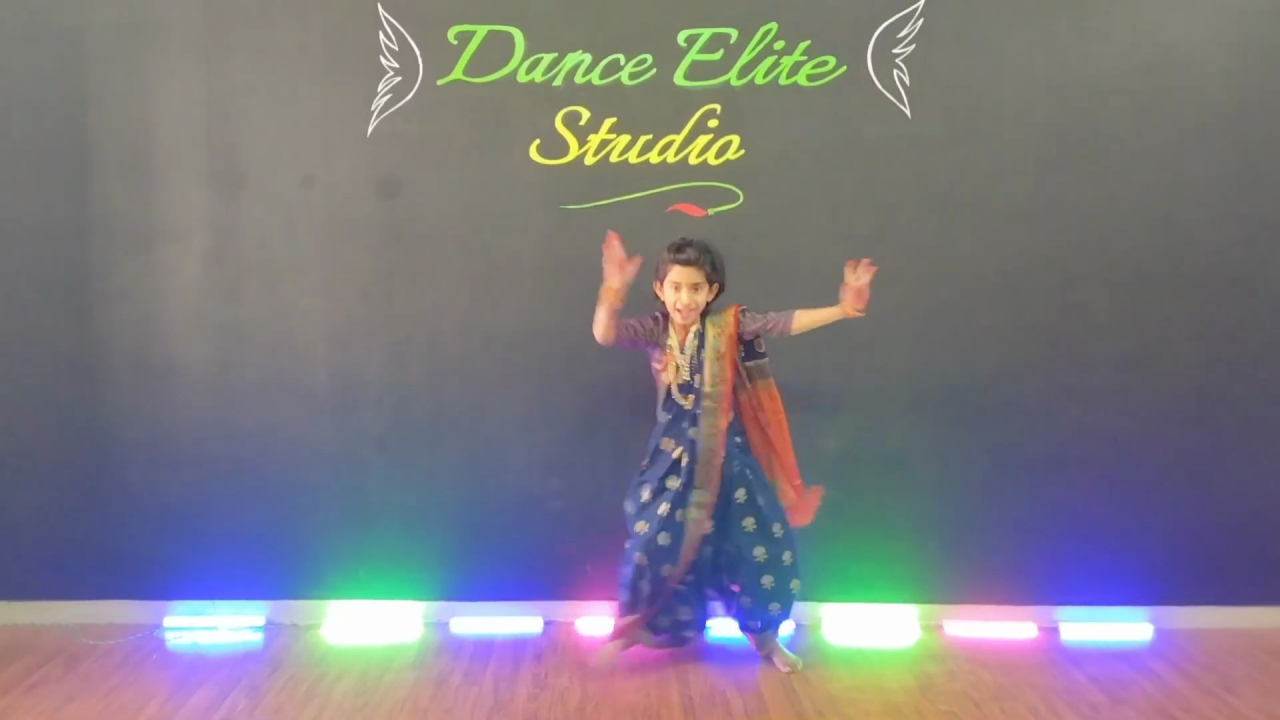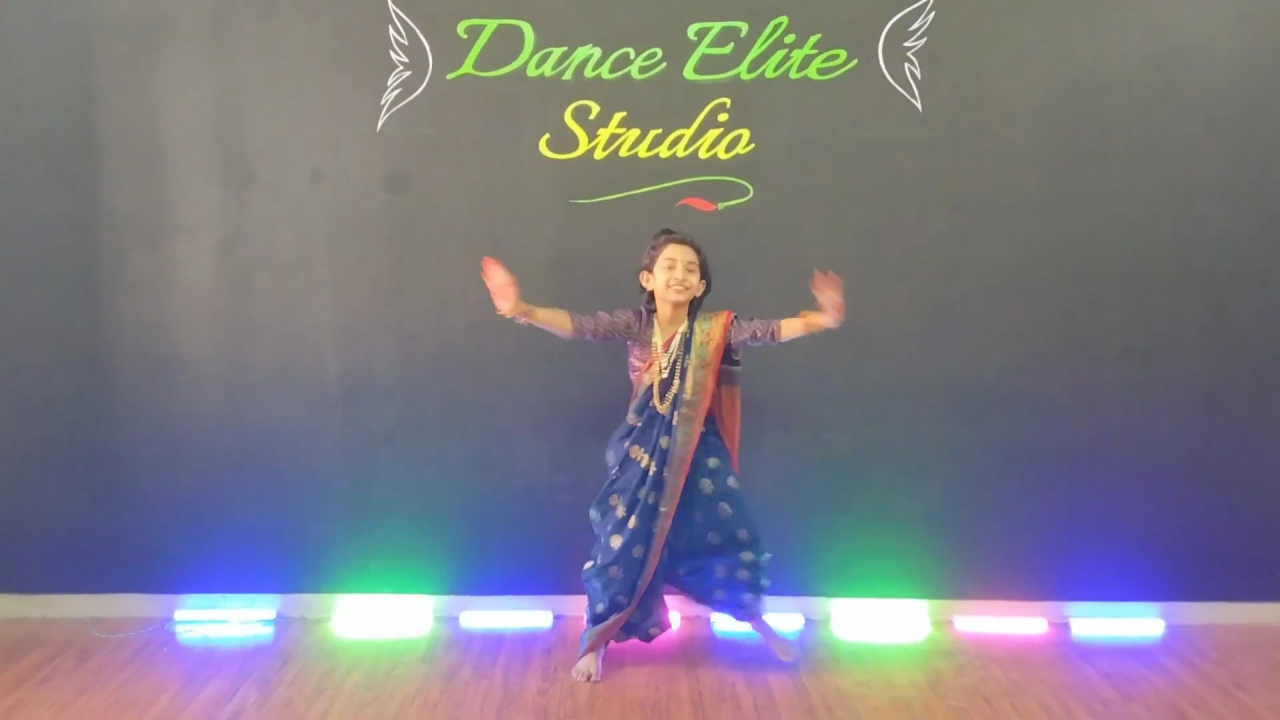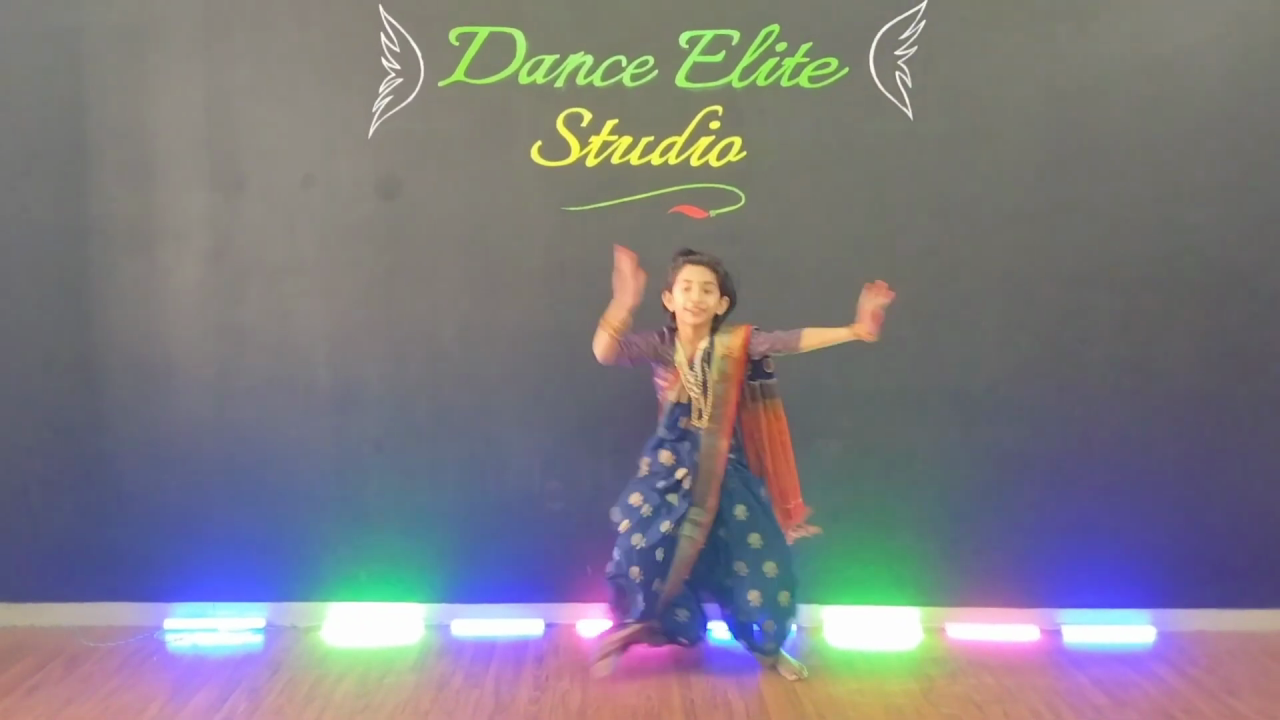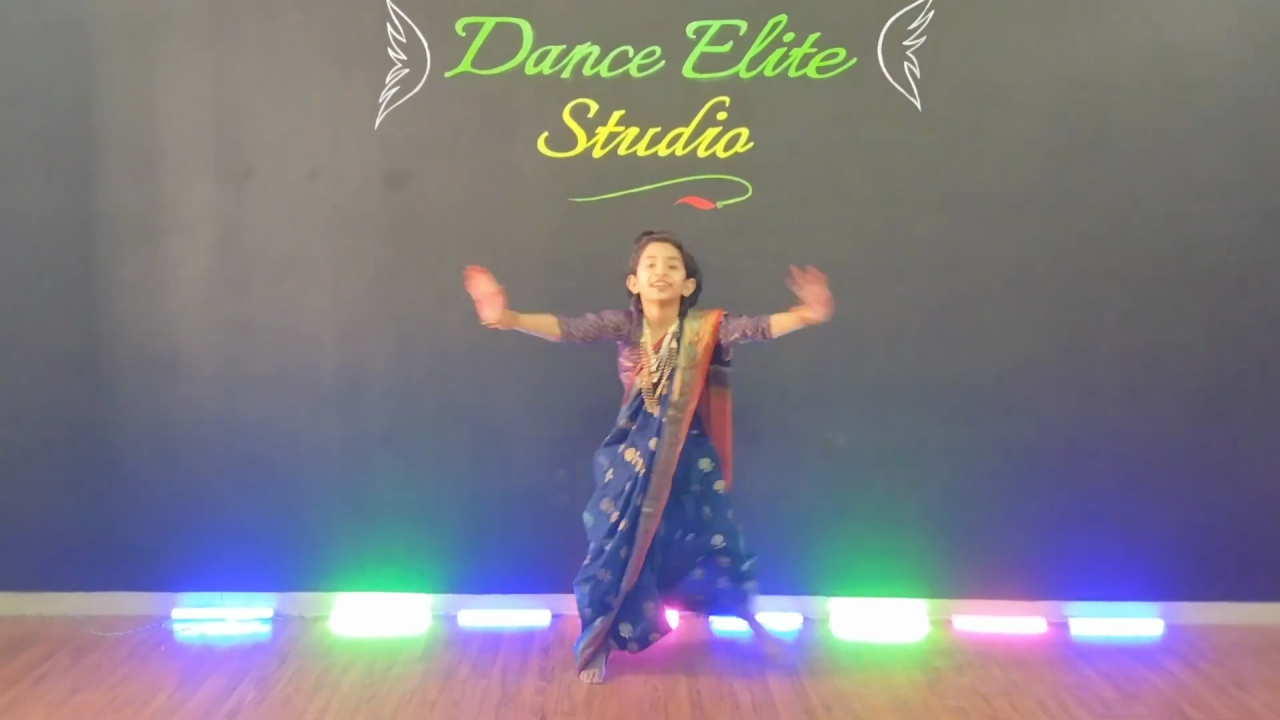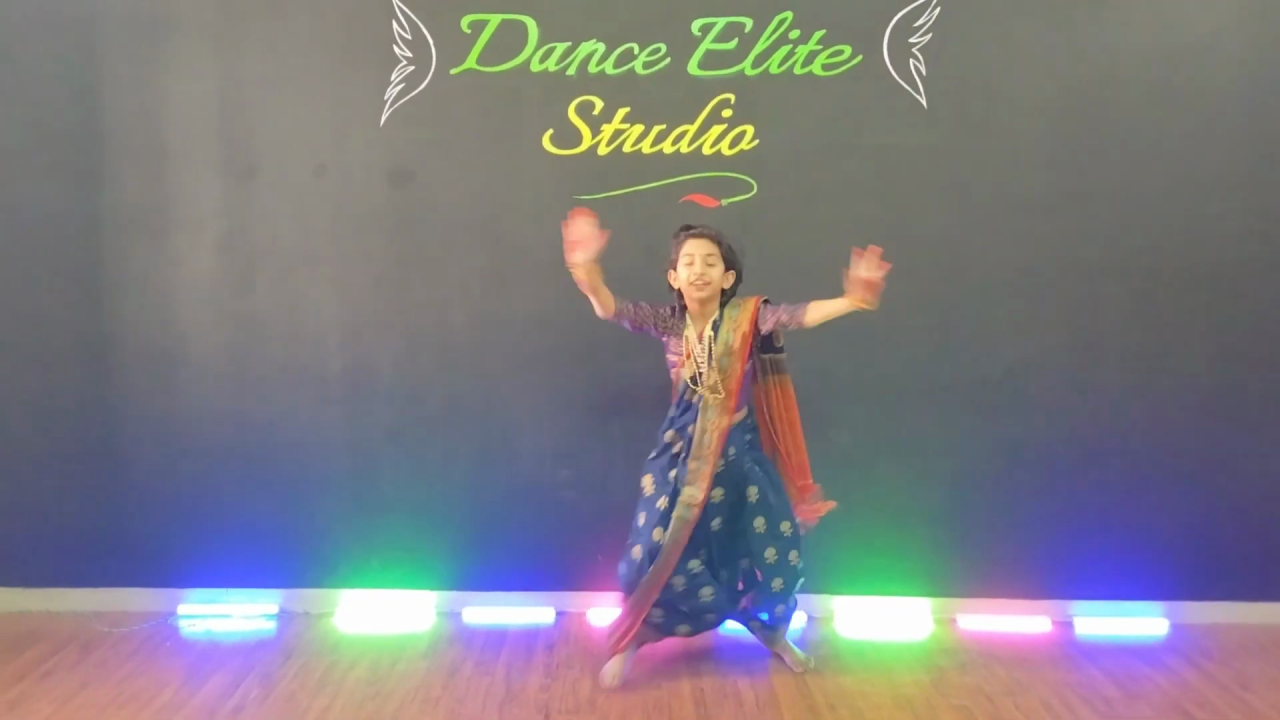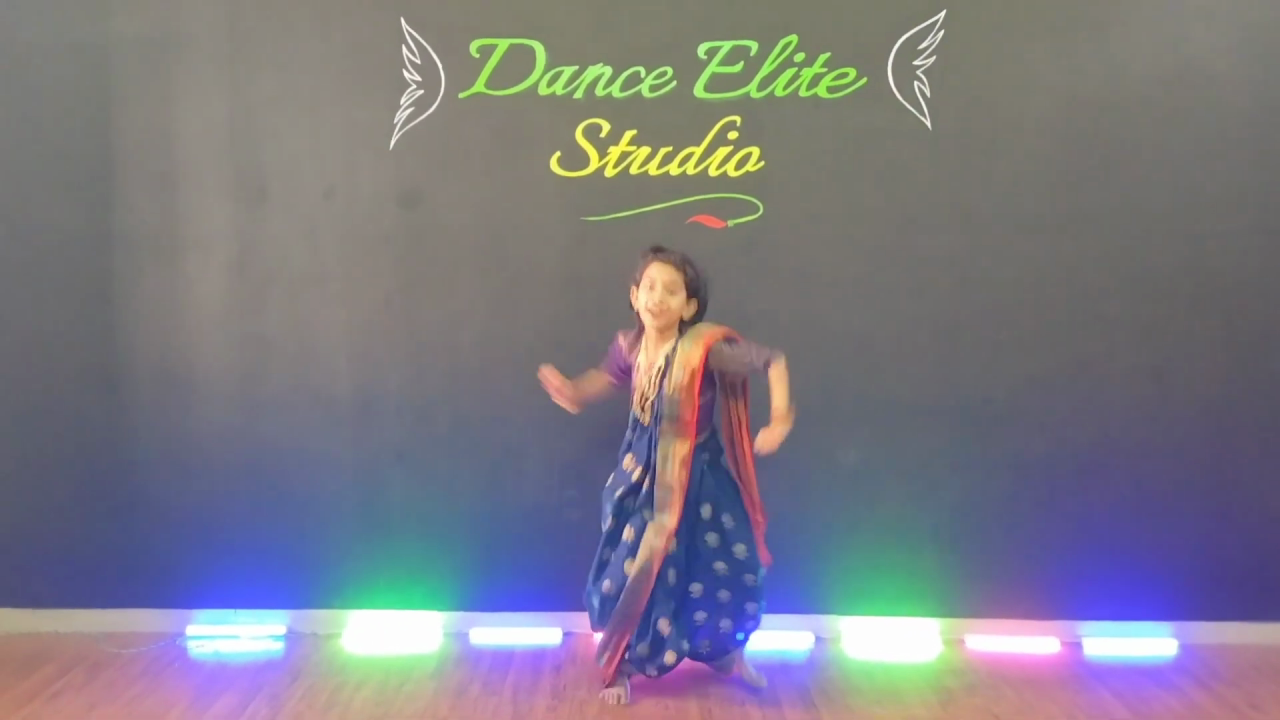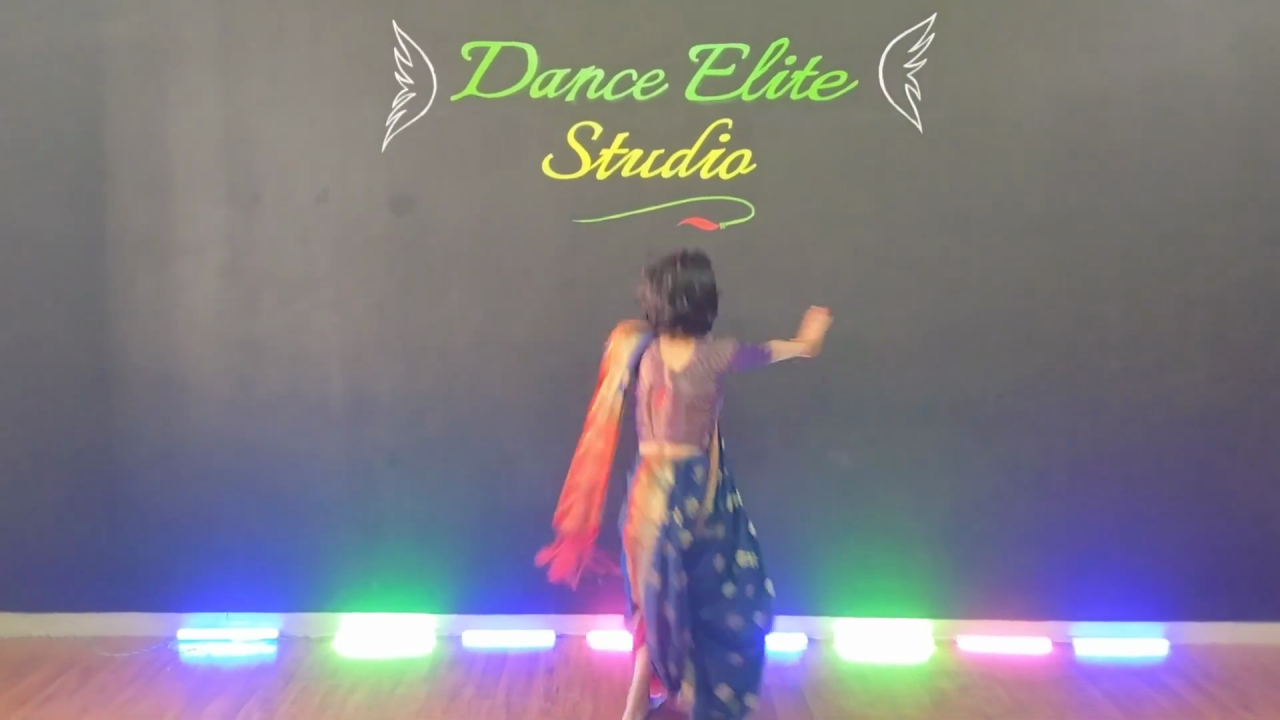
dt=0.7s
person 1, frame 1
left shoulder: (731, 325)
right shoulder: (652, 330)
left elbow: (785, 323)
right elbow: (604, 335)
left wrist: (843, 307)
right wrist: (613, 291)
left hip: (728, 456)
right hip: (674, 458)
left knee: (757, 544)
right knee: (658, 542)
left ankle: (764, 635)
right ankle: (633, 627)
person 1, frame 2
left shoulder: (717, 329)
right shoulder: (634, 324)
left elbow: (771, 330)
right elbow: (574, 324)
left wrist: (823, 317)
right wrist: (522, 310)
left hip: (700, 455)
right hip: (642, 452)
left knee: (733, 533)
right knee: (624, 544)
left ankle: (754, 619)
right ankle: (598, 641)
person 1, frame 3
left shoulder: (739, 342)
right shoulder: (658, 344)
left elbow: (797, 340)
right elbow: (605, 353)
left wrist: (856, 329)
right wrist: (623, 306)
left hip: (729, 470)
right hip: (668, 469)
left knee: (758, 560)
right knee: (642, 549)
left ankle: (766, 647)
right ankle: (633, 631)
person 1, frame 4
left shoulder: (706, 328)
right shoulder: (624, 324)
left elbow: (760, 328)
right elbow: (564, 328)
left wrist: (810, 312)
right wrist: (508, 317)
left hip: (691, 456)
right hip: (634, 454)
left knee: (722, 541)
right knee: (615, 548)
left ankle: (745, 616)
right ankle: (601, 643)
person 1, frame 5
left shoulder: (747, 316)
right shoulder: (666, 321)
left elbow: (800, 315)
right elbow: (611, 309)
left wrist: (853, 298)
right wrist: (585, 269)
left hip: (741, 451)
right hip: (682, 450)
left knee: (769, 543)
right knee: (660, 546)
left ankle: (772, 633)
right ankle: (627, 643)
person 1, frame 6
left shoulder: (707, 347)
right shoulder: (630, 344)
left elbow: (773, 362)
right elbow: (611, 375)
left wrist: (780, 421)
right wrist: (574, 393)
left hip: (697, 474)
right hip: (642, 473)
left knee: (729, 564)
right knee: (630, 567)
left ankle: (726, 652)
right ankle: (623, 665)
person 1, frame 7
left shoulder: (632, 342)
right shoulder: (719, 353)
right elbow: (769, 353)
right wrist: (806, 343)
left hip: (648, 484)
right hip: (699, 487)
left knee: (661, 600)
right knee: (725, 597)
